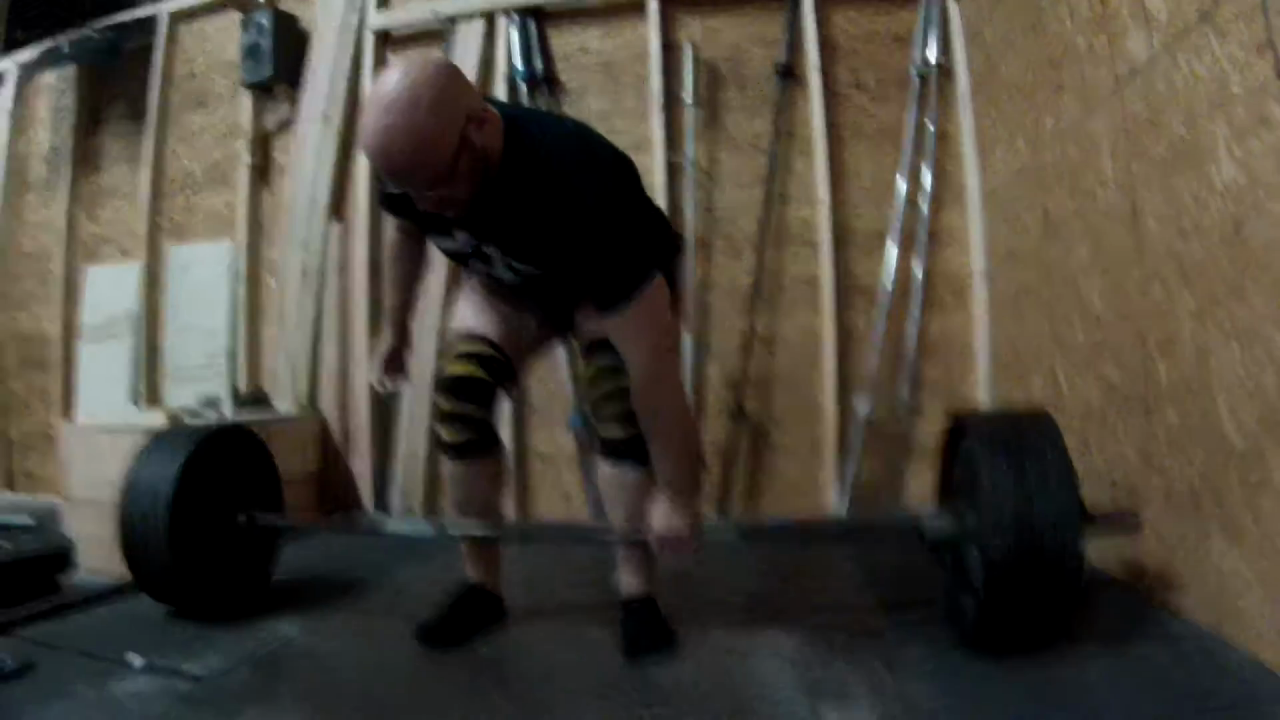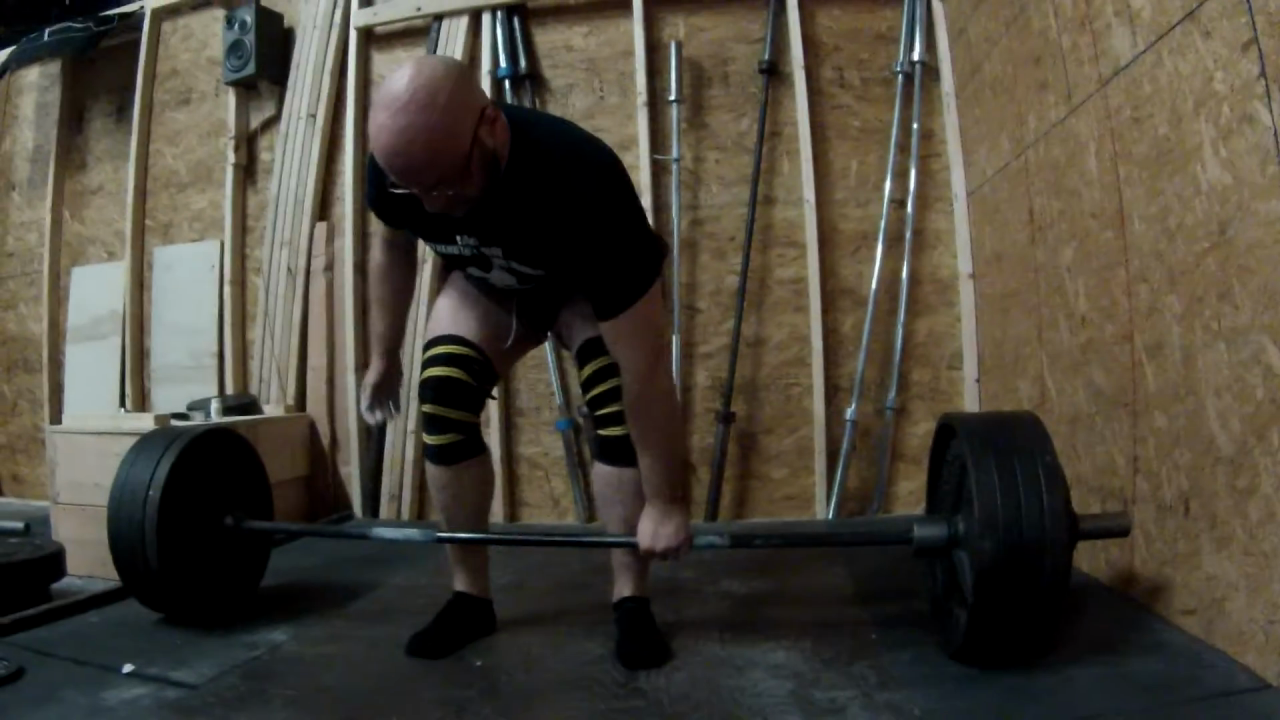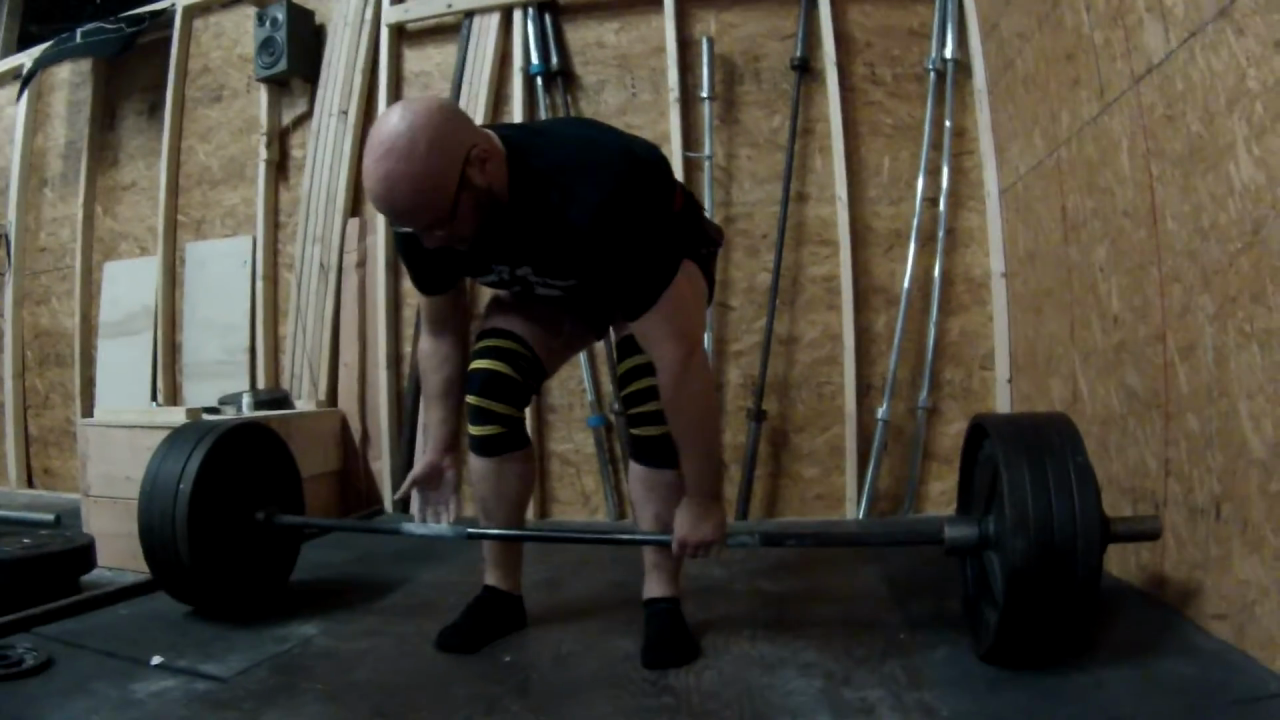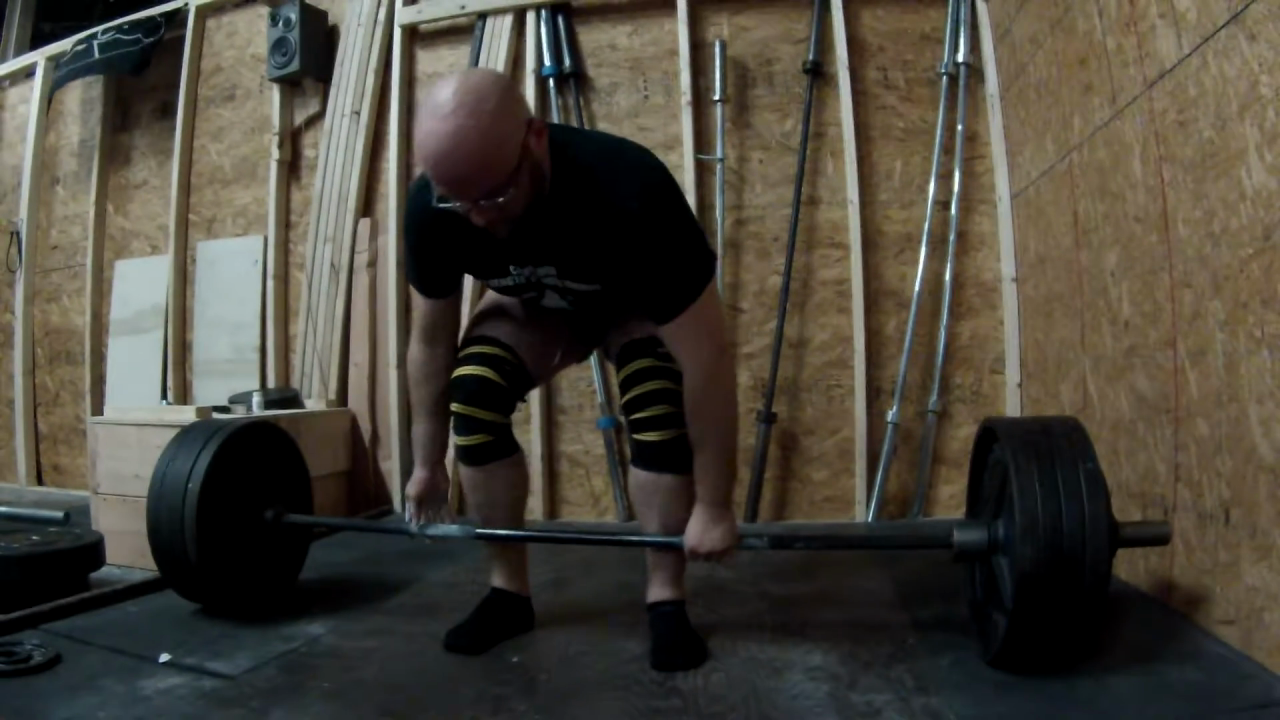
dt=0.5s
person 1, frame 1
left shoulder: (581, 185)
right shoulder: (408, 161)
left elbow: (652, 356)
right elbow: (406, 233)
left wrist: (677, 495)
right wrist: (396, 328)
left hip: (617, 278)
right hip: (506, 280)
left knee: (619, 404)
right knee: (458, 398)
left ankle: (636, 592)
right ankle: (481, 588)
person 1, frame 2
left shoulder: (581, 186)
right shoulder: (396, 170)
left elbow: (646, 361)
right elbow: (392, 250)
left wrist: (666, 504)
right wrist: (384, 355)
left hip: (587, 285)
right hip: (484, 284)
left knee: (618, 404)
right knee: (441, 405)
left ankle: (631, 601)
right ankle: (470, 595)
person 1, frame 3
left shoulder: (594, 193)
right shoulder: (423, 208)
left elbow: (680, 356)
right elbow: (441, 333)
left wrist: (703, 498)
right wrist: (438, 448)
left hip: (662, 257)
right hip: (544, 283)
left knee: (652, 397)
right knee: (488, 394)
left ankle: (661, 599)
right ankle: (502, 591)
person 1, frame 4
left shoulder: (628, 194)
right shoulder: (430, 211)
left elbow: (707, 359)
right elbow: (430, 340)
left wrist: (713, 506)
right wrist: (428, 464)
left hip: (635, 301)
right hip: (534, 306)
left knee: (657, 404)
right knee: (471, 396)
left ankle: (665, 599)
right ankle: (509, 590)
